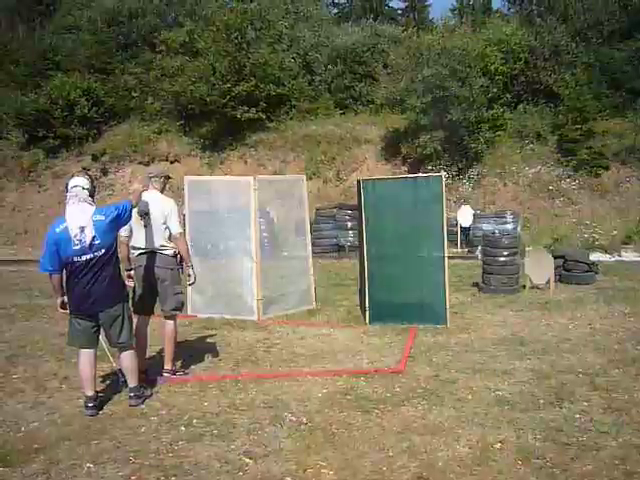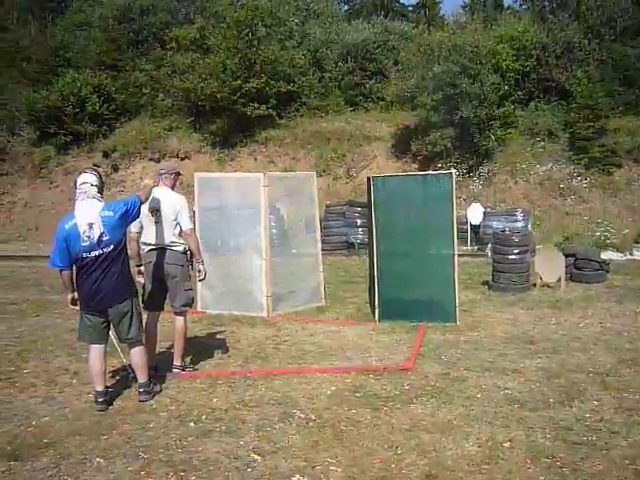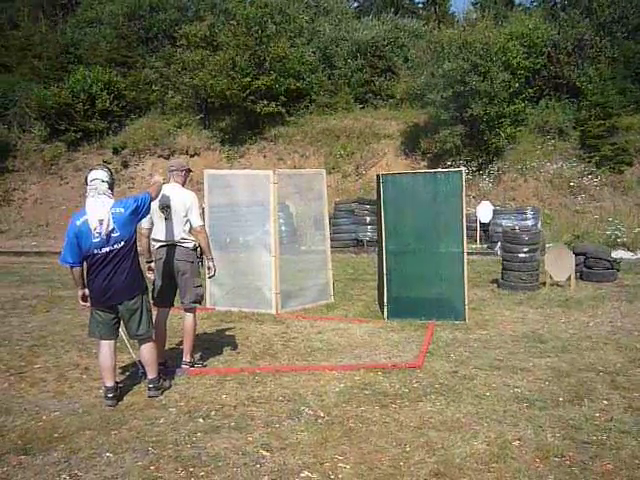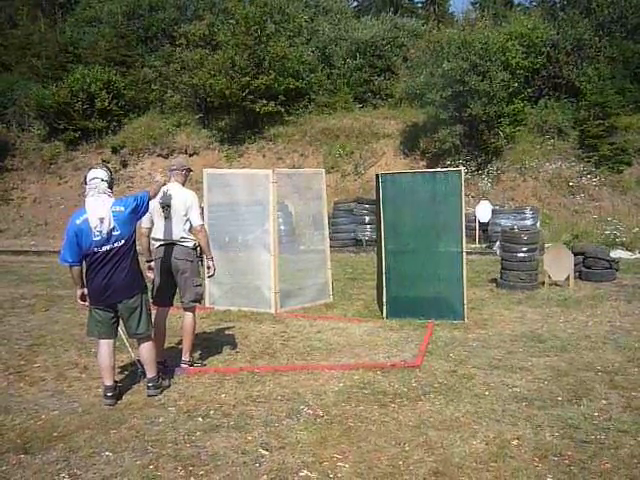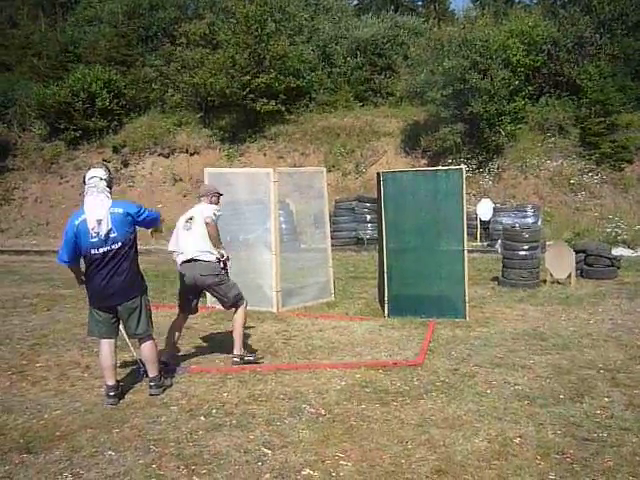
dt=0.7s
person 1, frame 1
left shoulder: (56, 229)
right shoulder: (107, 216)
left elbow: (54, 270)
right elbow: (132, 203)
left wrist: (60, 295)
right wrist: (137, 190)
left hip: (80, 301)
right hip: (112, 297)
left knee: (86, 349)
right knee: (125, 344)
left ankle: (90, 400)
right ankle: (135, 391)
person 1, frame 2
left shoulder: (66, 225)
right shoulder: (115, 212)
left elbow: (64, 267)
right elbow: (141, 198)
left wrist: (70, 292)
right wrist: (148, 186)
left hip: (89, 297)
right hip: (121, 293)
left knee: (96, 345)
right knee: (134, 340)
left ankle: (100, 395)
right ankle: (144, 387)
person 1, frame 3
left shoulder: (77, 221)
right shoulder: (126, 208)
left elbow: (75, 263)
right elbow: (151, 195)
left wrist: (81, 288)
right wrist: (158, 182)
left hip: (100, 292)
right hip: (131, 289)
left knee: (106, 340)
right knee: (145, 336)
left ankle: (110, 391)
right ankle: (154, 383)
person 1, frame 4
left shoulder: (77, 220)
right shoulder: (126, 207)
left elbow: (74, 262)
right elbow: (150, 194)
left wrist: (80, 287)
right wrist: (159, 183)
left hip: (99, 292)
right hip: (131, 288)
left knee: (105, 340)
right knee: (143, 335)
left ankle: (109, 390)
right ankle: (153, 382)
person 1, frame 5
left shoulder: (76, 220)
right shoulder: (126, 209)
left elbow: (67, 259)
right elbow: (155, 220)
left wrist: (80, 276)
right wrist: (155, 227)
left hip: (99, 292)
right hip: (130, 288)
left knee: (106, 339)
right knee: (144, 335)
left ankle: (111, 390)
right ankle: (155, 381)
person 2, frame 1
right shoulder: (167, 203)
left elbow: (124, 240)
right elbow: (178, 237)
left wrist: (128, 268)
right wrist: (189, 265)
left hip: (141, 262)
right hip: (164, 261)
left knee: (142, 317)
right knee: (170, 316)
left ankle: (141, 367)
right ankle: (169, 366)
person 2, frame 2
right shoulder: (177, 199)
left elbow: (133, 236)
right elbow: (188, 233)
left wrist: (138, 264)
right wrist: (199, 261)
left hip: (151, 258)
right hip: (174, 257)
left knee: (152, 313)
right knee: (179, 312)
left ankle: (150, 363)
right ankle: (178, 363)
person 2, frame 3
left shoulder: (153, 197)
right shoulder: (188, 196)
left elbow: (144, 233)
right elbow: (199, 230)
left wrist: (148, 260)
right wrist: (209, 258)
left hip: (161, 254)
right hip: (184, 253)
left knee: (162, 309)
right knee: (189, 309)
left ankle: (160, 359)
right ankle: (187, 359)
person 2, frame 4
left shoulder: (153, 196)
right shoulder: (188, 195)
left elbow: (144, 232)
right elbow: (198, 230)
left wrist: (148, 260)
right wrist: (209, 258)
left hip: (161, 254)
right hip: (184, 253)
left knee: (161, 309)
right knee: (189, 308)
left ankle: (159, 358)
right ankle: (186, 358)
person 2, frame 5
left shoulder: (183, 218)
right shoulder: (212, 210)
left elbow: (174, 251)
right elbow: (208, 222)
right wrist: (220, 249)
left hip: (186, 270)
right hip: (209, 268)
left knee: (182, 314)
right knee: (240, 306)
left ankle: (167, 355)
right ankle: (238, 353)
